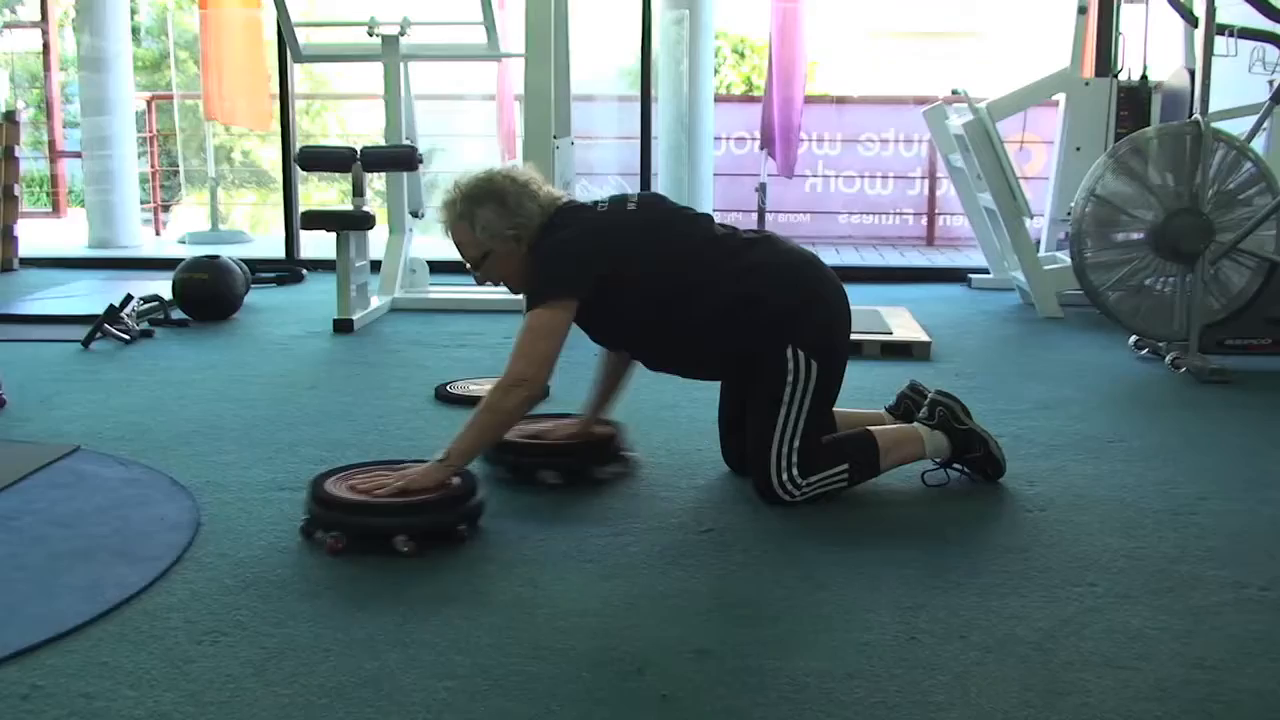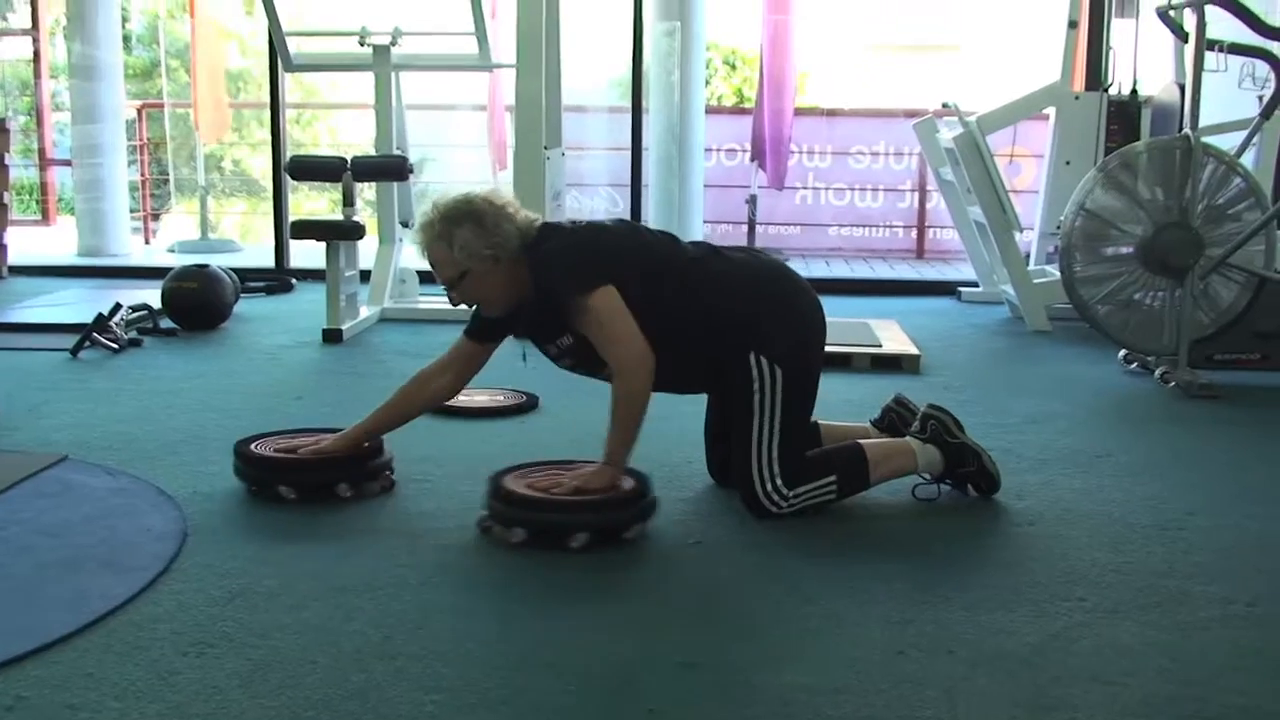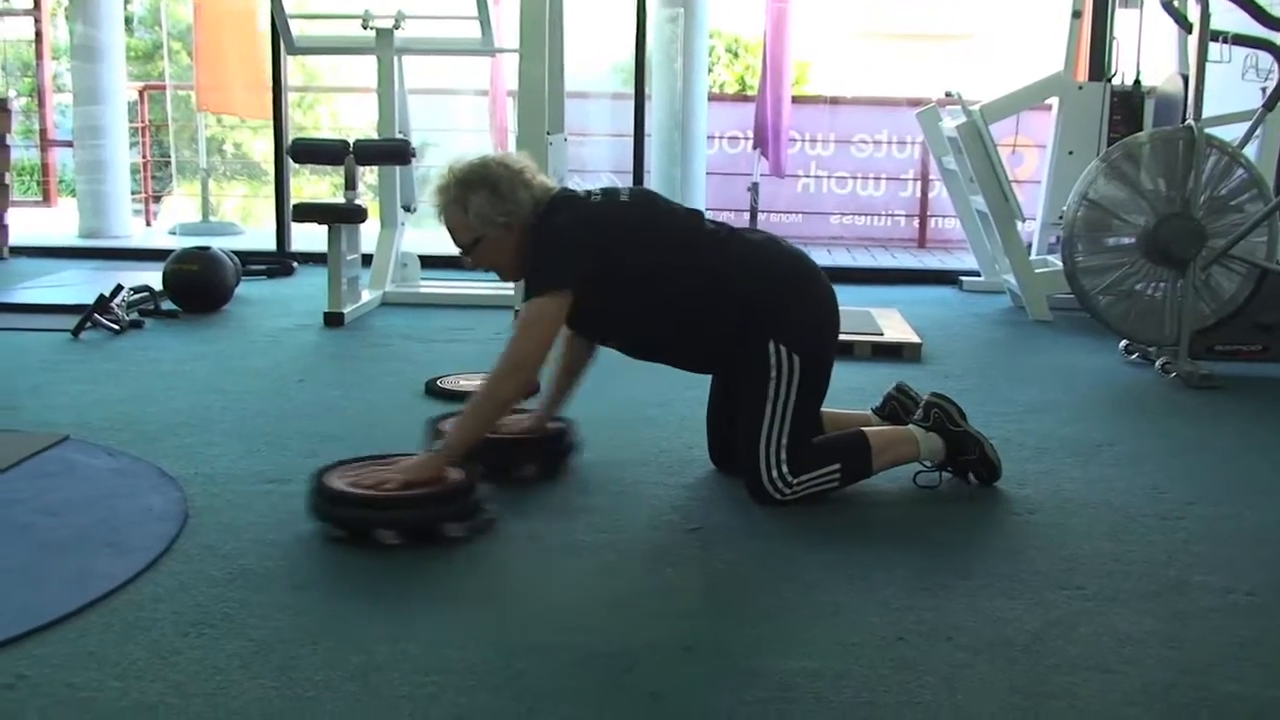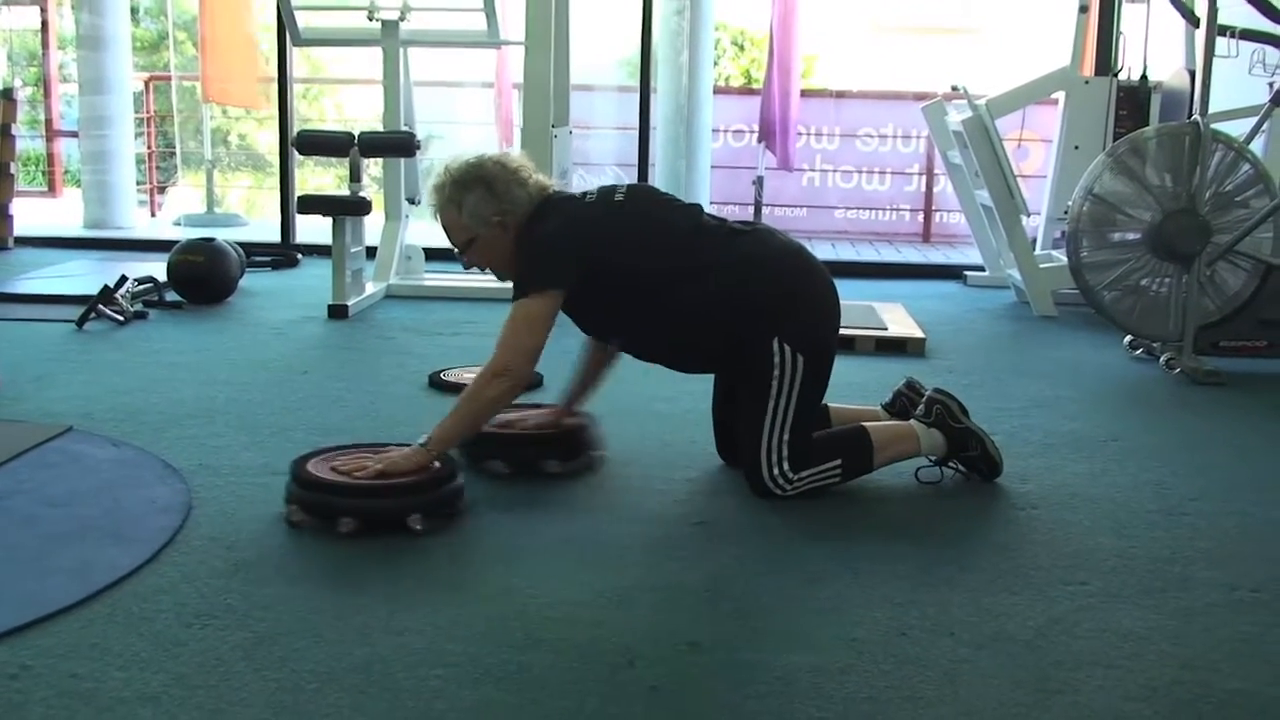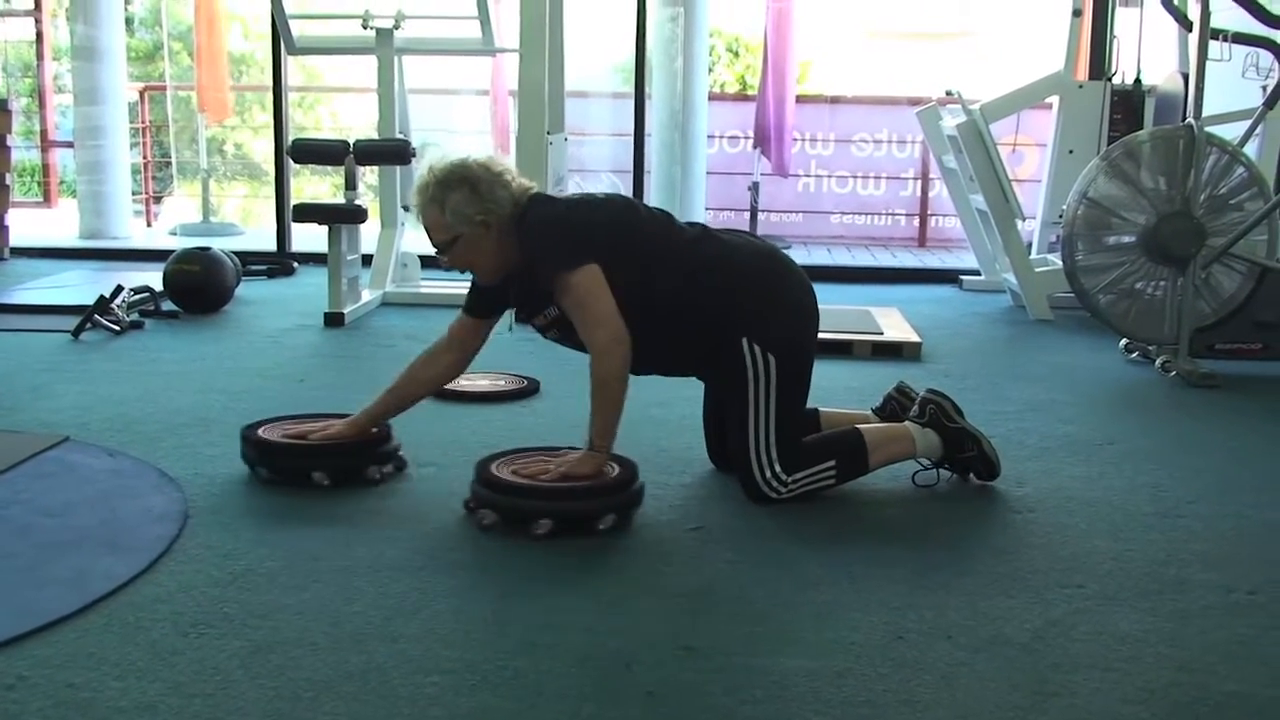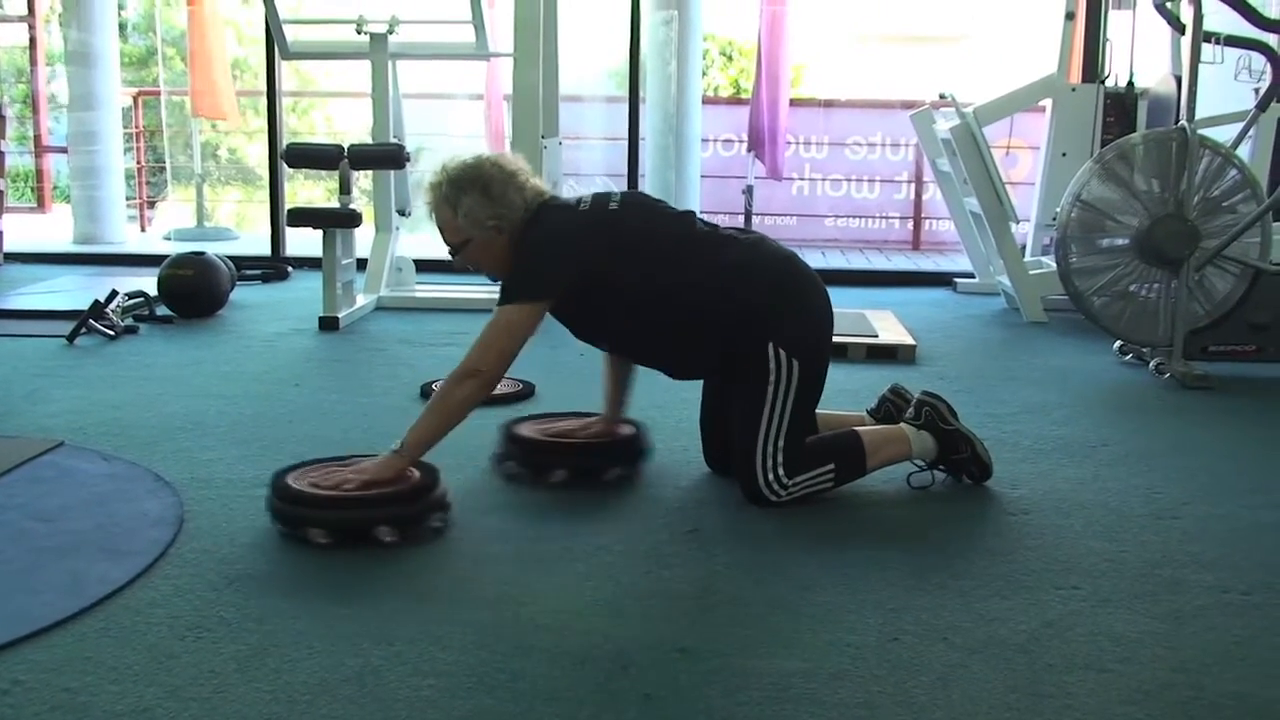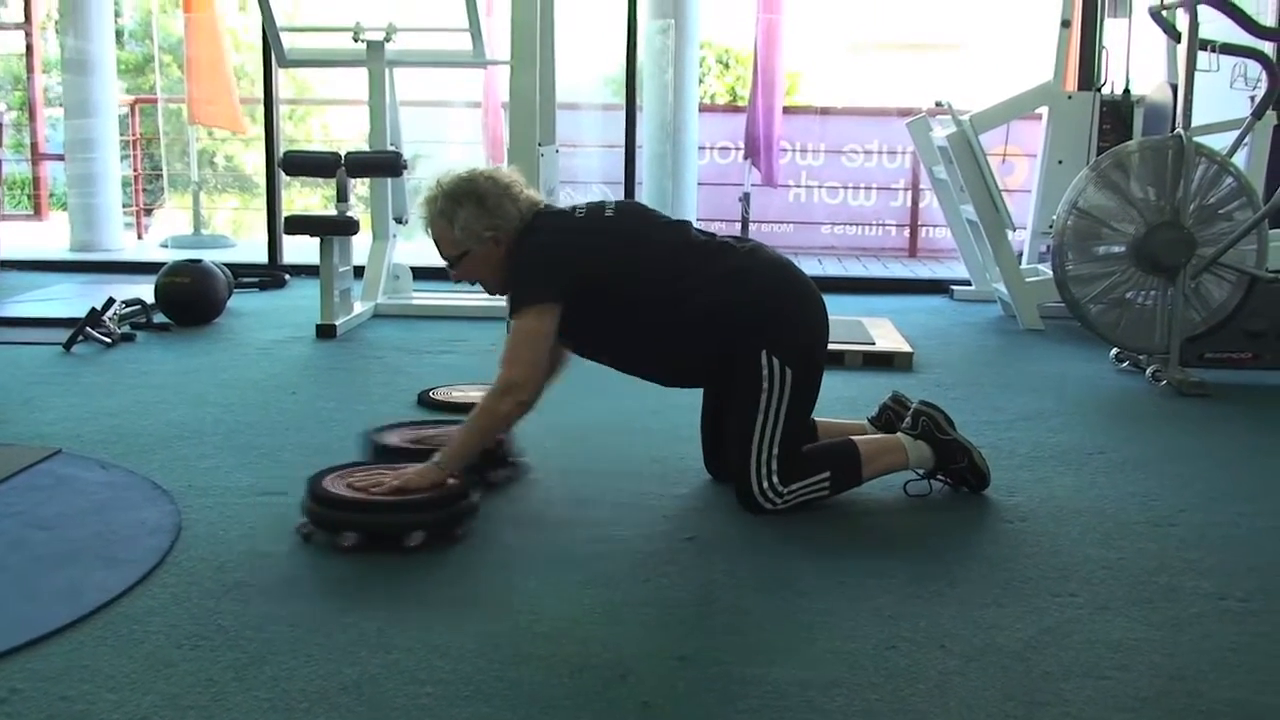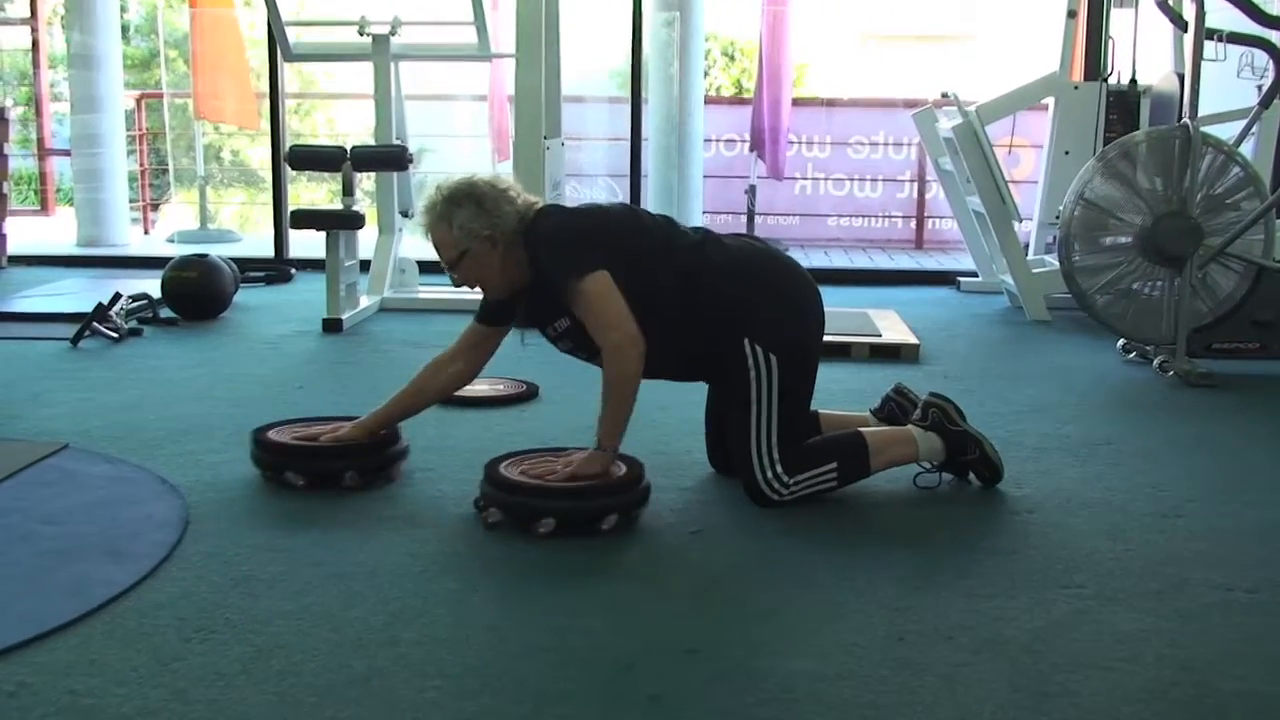
dt=0.7s
person 1, frame 1
left shoulder: (564, 251)
right shoulder: (576, 236)
left elbow: (522, 383)
right elbow: (629, 329)
left wrist: (442, 468)
right wrist: (593, 414)
left hip: (800, 317)
right hip: (770, 315)
left knee: (781, 478)
right knee: (743, 454)
left ankle: (939, 437)
right ankle: (909, 411)
person 1, frame 2
left shoulder: (563, 261)
right shoulder: (514, 290)
left elbow: (635, 368)
right elbow: (442, 376)
left wrist: (611, 469)
right wrist: (349, 438)
left hip: (773, 324)
right hip: (747, 331)
left knee: (771, 491)
right knee: (730, 468)
left ankle: (926, 452)
right ankle: (894, 425)
person 1, frame 3
left shoulder: (560, 241)
right shoulder: (572, 226)
left elbow: (517, 369)
right elbow: (585, 331)
left wrist: (438, 460)
right wrist: (549, 410)
left hip: (787, 314)
right hip: (767, 310)
left knee: (775, 478)
right knee: (732, 455)
left ankle: (930, 441)
right ankle: (894, 414)
person 1, frame 4
left shoulder: (552, 243)
right shoulder: (574, 226)
left elbow: (506, 373)
right elbow: (635, 310)
left wrist: (423, 452)
right wrist: (565, 407)
left hip: (786, 308)
right hip: (766, 303)
left knee: (775, 472)
right knee: (739, 448)
left ankle: (931, 436)
right ankle: (903, 409)
person 1, frame 5
left shoulder: (551, 234)
right shoulder: (505, 266)
left elbow: (611, 345)
right elbow: (447, 354)
left wrist: (596, 452)
right wrist: (360, 423)
left hip: (766, 309)
right hip: (743, 311)
left knee: (769, 475)
right knee: (731, 452)
left ankle: (926, 436)
right ankle: (896, 411)
person 1, frame 6
left shoulder: (546, 247)
right shoulder: (561, 231)
left elbow: (476, 375)
right elbow: (628, 312)
left wrist: (396, 460)
right wrist: (612, 414)
left hip: (781, 314)
right hip: (753, 312)
left knee: (768, 479)
right knee: (725, 455)
left ankle: (922, 440)
right ankle: (891, 414)
person 1, frame 7
left shoulder: (540, 258)
right shoulder: (543, 247)
left elbow: (515, 390)
right elbow: (542, 364)
left wrist: (441, 468)
right wrist: (470, 429)
left hip: (778, 321)
right hip: (753, 317)
left knee: (764, 486)
right knee: (725, 462)
left ankle: (921, 447)
right ankle: (893, 423)
person 1, frame 8
left shoulder: (558, 243)
right shoulder: (518, 278)
left elbow: (625, 350)
right elbow: (457, 363)
left wrist: (603, 455)
right wrist: (366, 427)
left hip: (769, 310)
right hip: (751, 315)
left knee: (772, 479)
right knee: (731, 456)
left ankle: (928, 441)
right ankle: (895, 415)
